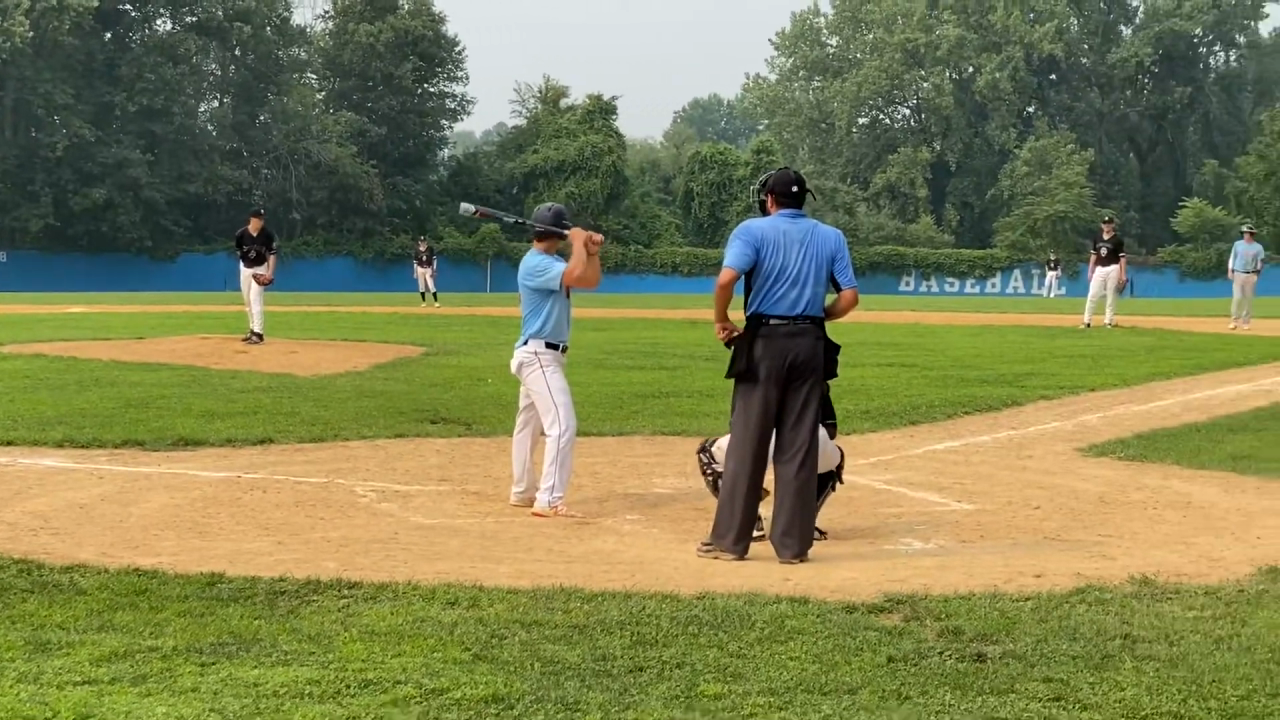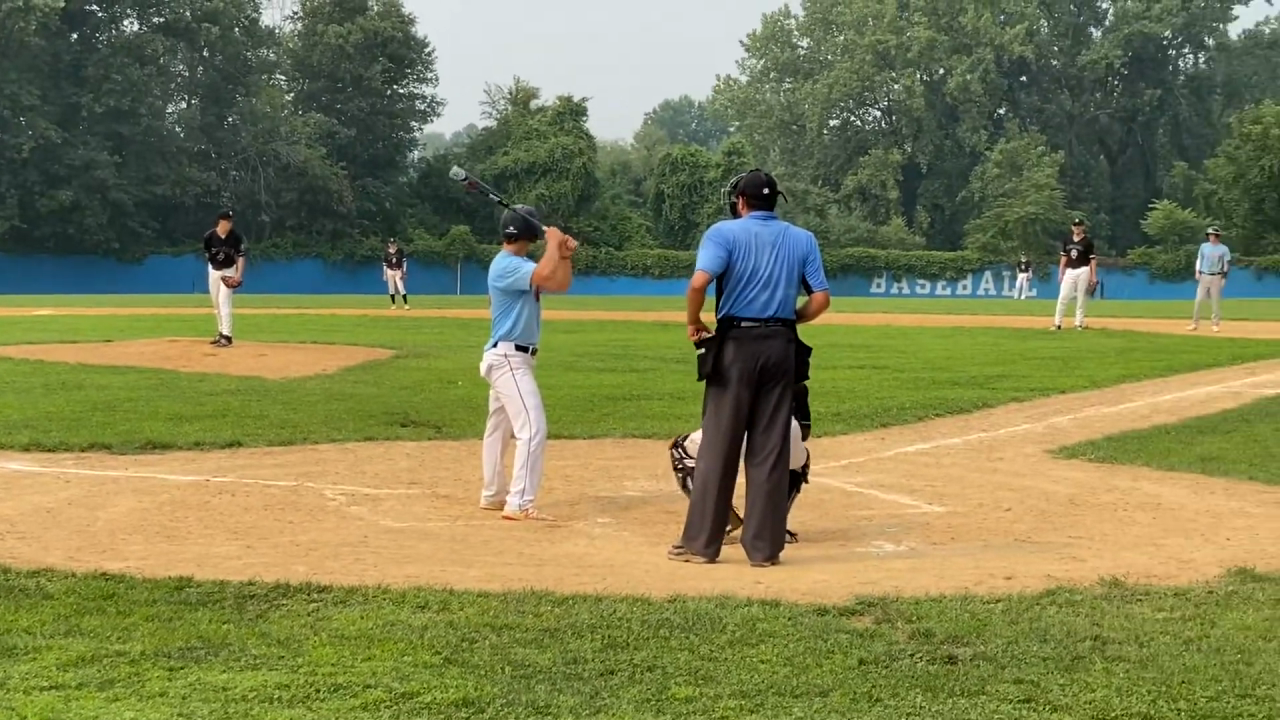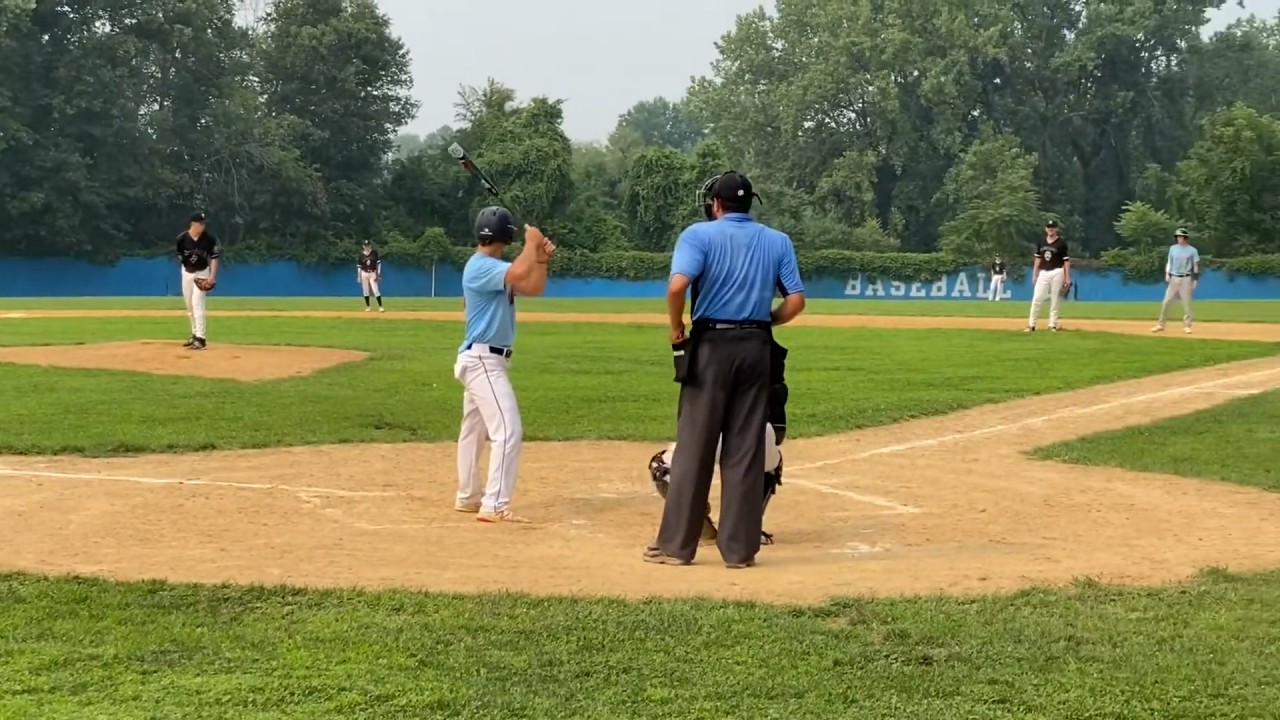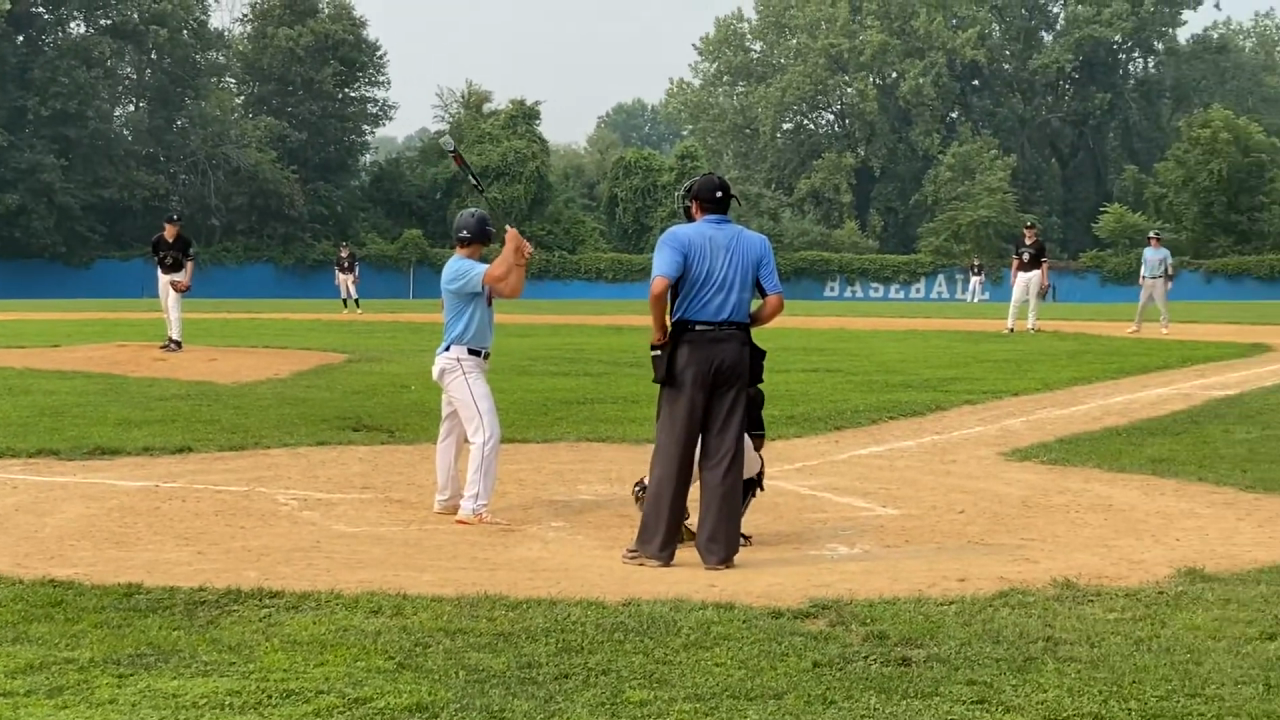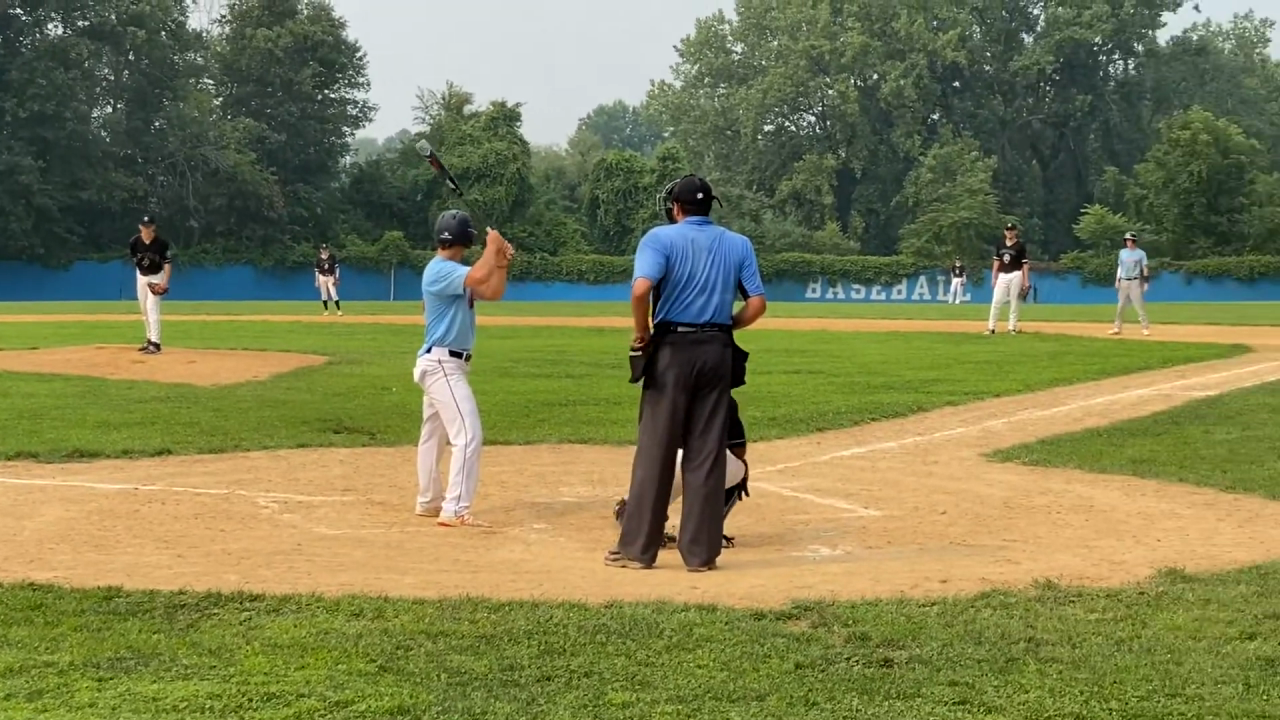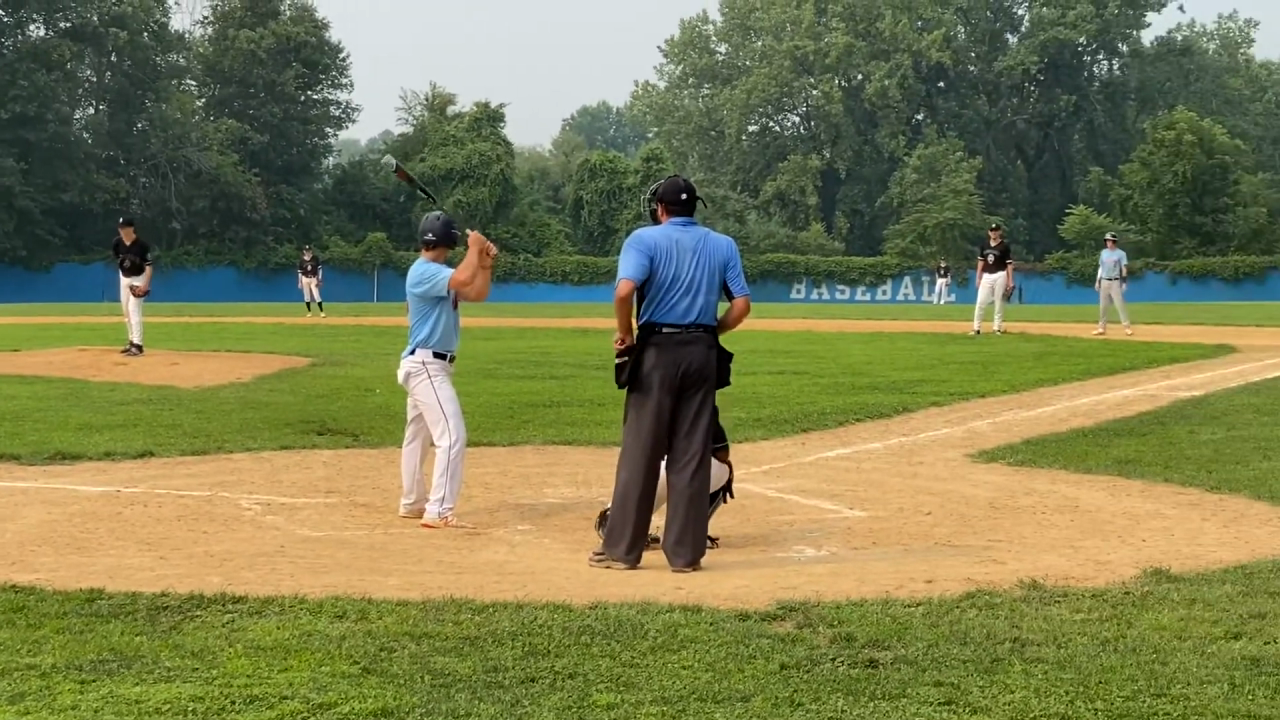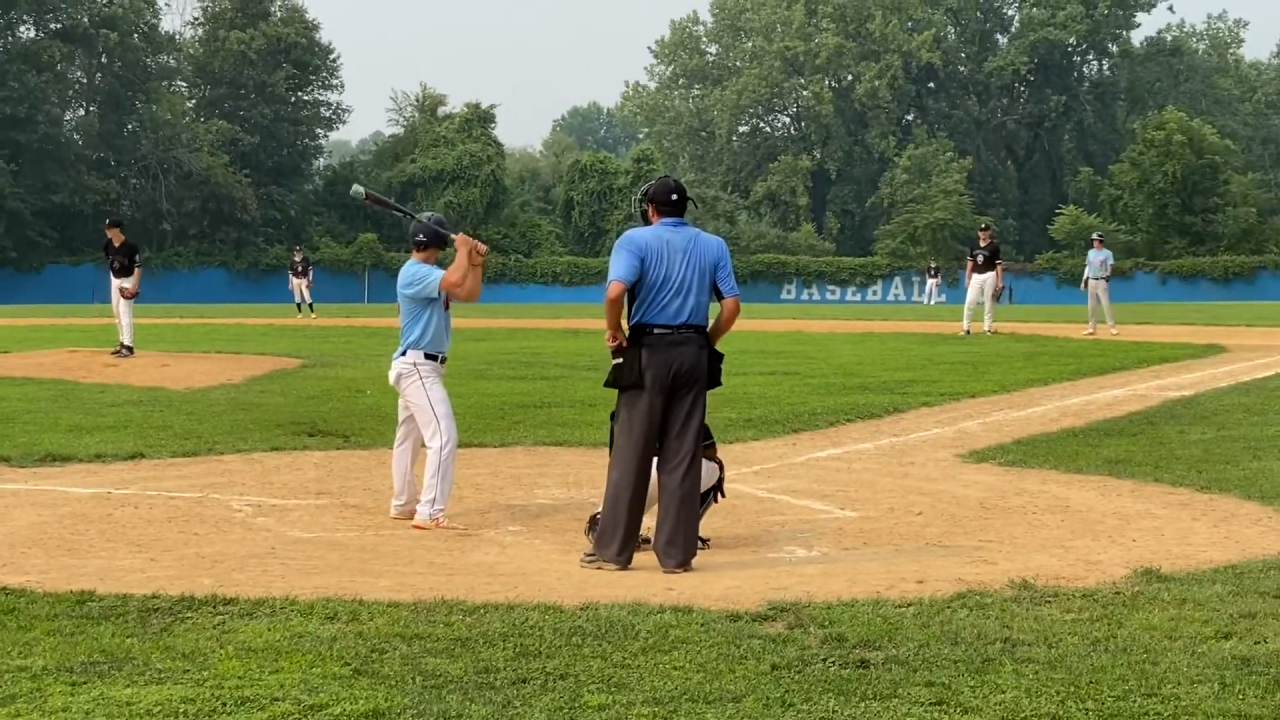
dt=0.1s
person 1, frame 1
left shoulder: (752, 229)
right shoulder: (832, 237)
left elbow: (726, 279)
right elbow: (849, 297)
left wrist: (721, 319)
left hip: (765, 341)
right hip: (809, 344)
left knee: (747, 442)
right knee: (799, 446)
left ankle: (729, 540)
right ankle: (793, 543)
person 1, frame 2
left shoulder: (724, 231)
right shoulder: (803, 239)
left elbow: (699, 282)
right elbow: (820, 299)
left wrist: (693, 321)
left hip: (736, 344)
right hip: (781, 346)
left knee: (718, 445)
right knee: (771, 449)
left ankle: (701, 542)
right ankle: (764, 546)
person 1, frame 3
left shoulder: (699, 234)
right shoulder: (778, 241)
left elbow: (677, 285)
right elbow: (796, 301)
left wrist: (676, 327)
left hip: (712, 345)
right hip: (756, 349)
left knee: (694, 447)
right knee: (746, 451)
left ankle: (676, 544)
right ankle: (740, 548)
person 1, frame 4
left shoulder: (679, 235)
right shoulder: (757, 242)
left elbow: (659, 288)
right elbow: (774, 302)
left wrist: (659, 329)
left hip: (691, 347)
right hip: (735, 350)
left knee: (673, 448)
right knee: (725, 452)
left ankle: (655, 546)
right ankle: (718, 549)
person 1, frame 5
left shoulder: (660, 237)
right shoulder: (739, 244)
left elbow: (641, 289)
right elbow: (756, 304)
left wrist: (641, 331)
left hip: (672, 349)
right hip: (717, 352)
left knee: (655, 450)
right knee: (707, 454)
left ankle: (637, 548)
right ankle: (701, 551)
person 1, frame 6
left shoulder: (644, 238)
right shoulder: (724, 245)
left elbow: (624, 291)
right elbow: (741, 306)
left wrist: (624, 332)
left hip: (657, 351)
right hip: (702, 353)
left knee: (640, 451)
right knee: (692, 455)
left ankle: (621, 549)
right ankle: (685, 552)
person 1, frame 7
left shoulder: (635, 239)
right shoulder: (715, 245)
left elbow: (615, 292)
right elbow: (732, 306)
left wrist: (612, 330)
left hip: (648, 352)
right hip: (694, 353)
left knee: (631, 453)
right knee: (683, 456)
left ankle: (613, 550)
right ankle: (677, 553)
person 2, frame 1
left shoulder: (552, 263)
right shoulder: (535, 264)
left elbow: (589, 281)
right elbow: (576, 274)
left wrist: (592, 251)
right wrist: (578, 243)
left hip: (540, 354)
right hip: (539, 355)
left knee: (529, 424)
right knee: (562, 426)
left ankle: (523, 492)
right ankle: (548, 501)
person 2, frame 2
left shoulder: (521, 264)
right shoulder: (506, 265)
left elbow: (560, 284)
right elbow: (546, 273)
left wrist: (565, 255)
right wrist: (553, 243)
left hip: (510, 357)
right hip: (509, 358)
left knee: (499, 428)
right knee: (533, 429)
left ankle: (493, 495)
right ankle: (519, 504)
person 2, frame 3
left shoulder: (497, 268)
right shoulder: (480, 267)
left elbow: (532, 288)
right elbow: (520, 272)
left wrist: (541, 258)
right wrist: (531, 243)
left hip: (484, 359)
right hip: (483, 359)
left knee: (474, 430)
right knee: (508, 431)
left ankle: (468, 497)
right ankle: (494, 506)
person 2, frame 4
left shoulder: (475, 270)
right shoulder: (458, 269)
left elbow: (511, 290)
right elbow: (498, 274)
left wrist: (520, 261)
right wrist: (510, 244)
left hip: (462, 361)
right hip: (461, 361)
left knee: (452, 433)
right knee: (486, 433)
left ankle: (447, 499)
right ankle: (472, 508)
person 2, frame 5
left shoulder: (456, 271)
right shoulder: (440, 270)
left elbow: (492, 293)
right elbow: (480, 276)
left wrist: (501, 263)
right wrist: (492, 246)
left hip: (443, 363)
right hip: (442, 363)
left knee: (434, 434)
right knee: (468, 435)
left ankle: (429, 501)
right ankle: (454, 511)
person 2, frame 6
left shoulder: (439, 273)
right shoulder: (424, 272)
left elbow: (476, 293)
right elbow: (464, 279)
left wrist: (485, 263)
right wrist: (474, 247)
left hip: (427, 365)
right hip: (426, 365)
left knee: (417, 436)
right knee: (452, 437)
left ankle: (412, 503)
right ankle: (438, 512)
person 2, frame 7
left shoulder: (430, 274)
right shoulder: (414, 273)
left elbow: (469, 294)
right elbow: (455, 280)
left wrist: (476, 262)
right wrist: (462, 249)
left hip: (418, 366)
right hip: (418, 366)
left knee: (409, 437)
right knee: (443, 438)
left ankle: (404, 504)
right ankle: (429, 513)
